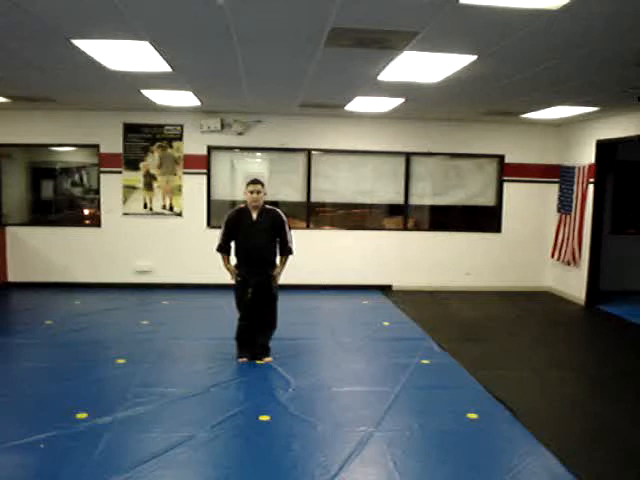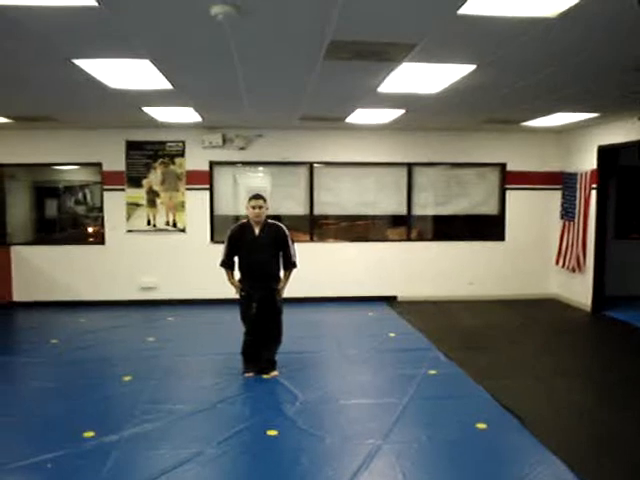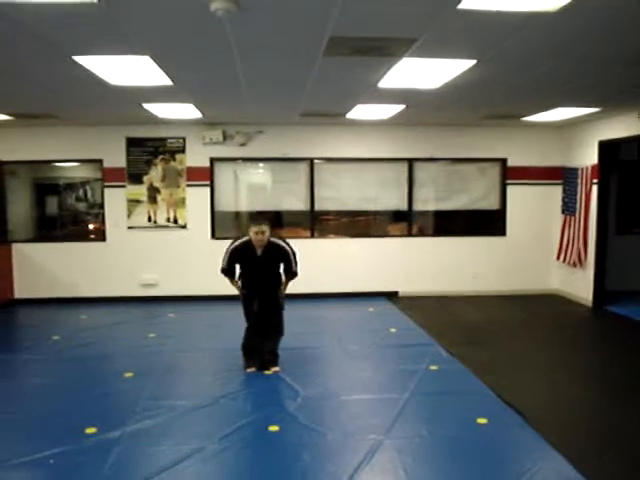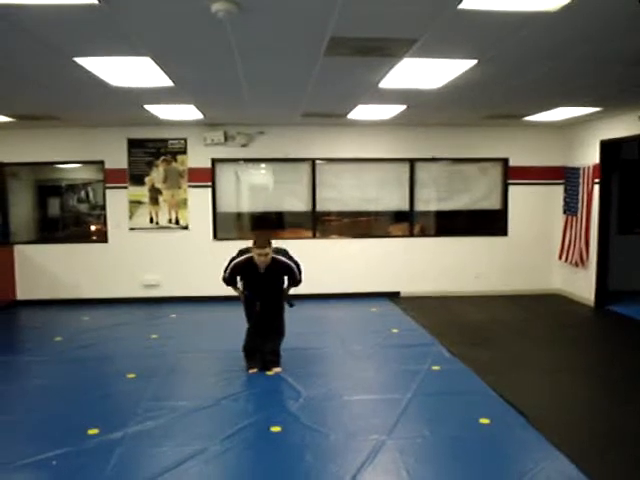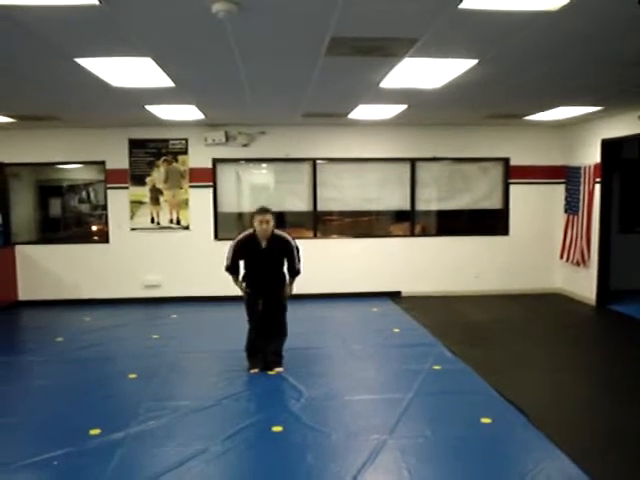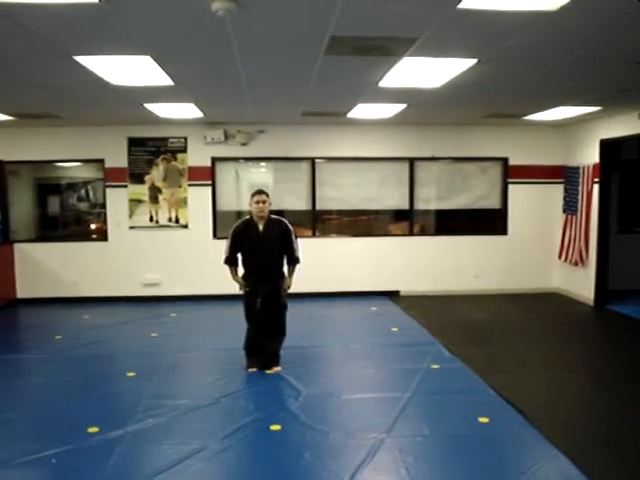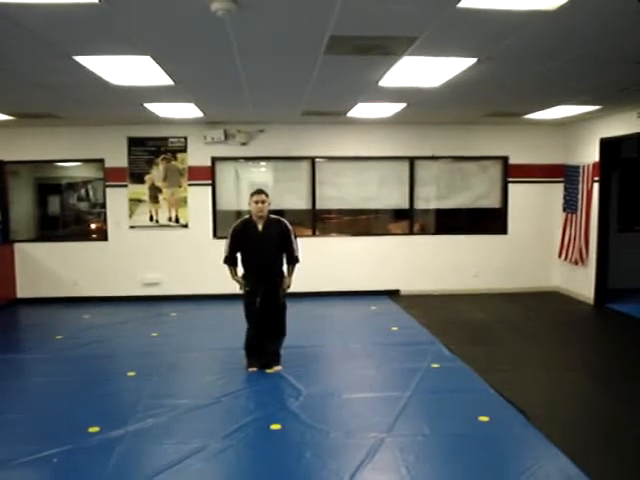
dt=0.4s
person 1, frame 1
left shoulder: (276, 216)
right shoulder: (235, 216)
left elbow: (286, 244)
right elbow: (224, 243)
left wrist: (279, 269)
right wrist: (228, 267)
left hip: (268, 275)
right hip: (243, 275)
left knee: (267, 315)
right knee: (245, 314)
left ankle: (261, 351)
right ankle: (244, 351)
person 1, frame 2
left shoulder: (279, 230)
right shoulder: (237, 231)
left elbow: (289, 259)
right elbow: (227, 259)
left wrist: (283, 283)
right wrist: (233, 282)
left hip: (272, 289)
right hip: (248, 289)
left knee: (272, 329)
right knee: (251, 328)
left ankle: (268, 365)
right ankle: (250, 365)
person 1, frame 3
left shoulder: (281, 247)
right shoulder: (238, 247)
left elbow: (292, 269)
right elbow: (226, 267)
left wrist: (284, 287)
right wrist: (236, 285)
left hip: (272, 291)
right hip: (250, 291)
left knee: (274, 325)
right knee: (253, 325)
left ankle: (270, 361)
right ankle: (251, 361)
person 1, frame 4
left shoulder: (284, 262)
right shoulder: (240, 261)
left elbow: (296, 277)
right elbow: (228, 277)
left wrist: (286, 291)
right wrist: (239, 291)
left hip: (275, 295)
right hip: (251, 294)
left knee: (276, 326)
right knee: (254, 326)
left ankle: (272, 361)
right ankle: (253, 362)
person 1, frame 5
left shoulder: (285, 241)
right shoulder: (243, 241)
left elbow: (294, 265)
right elbow: (232, 263)
left wrist: (289, 286)
right wrist: (238, 283)
left hip: (277, 288)
right hip: (253, 288)
left knee: (278, 325)
right knee: (256, 325)
left ankle: (274, 361)
right ankle: (254, 362)
person 1, frame 6
left shoulder: (282, 226)
right shoulder: (241, 228)
left elbow: (293, 253)
right elbow: (231, 254)
left wrist: (289, 277)
right wrist: (236, 278)
left hip: (276, 283)
right hip: (252, 284)
left knee: (276, 324)
right knee: (254, 324)
left ankle: (272, 360)
right ankle: (253, 361)
person 1, frame 7
left shoulder: (281, 225)
right shoulder: (240, 227)
left elbow: (292, 252)
right elbow: (230, 254)
left wrist: (288, 277)
right wrist: (236, 277)
left hip: (275, 282)
right hip: (252, 283)
left knee: (276, 323)
right knee: (254, 323)
left ankle: (272, 359)
right ankle: (253, 360)
